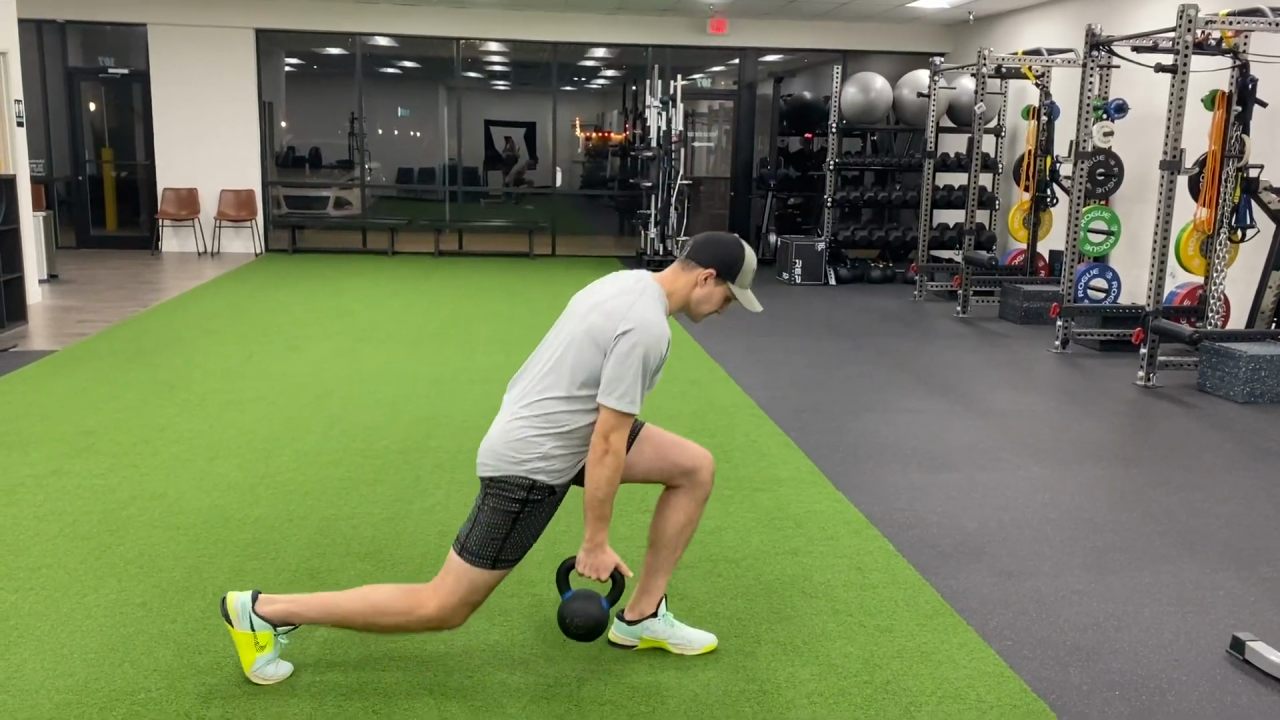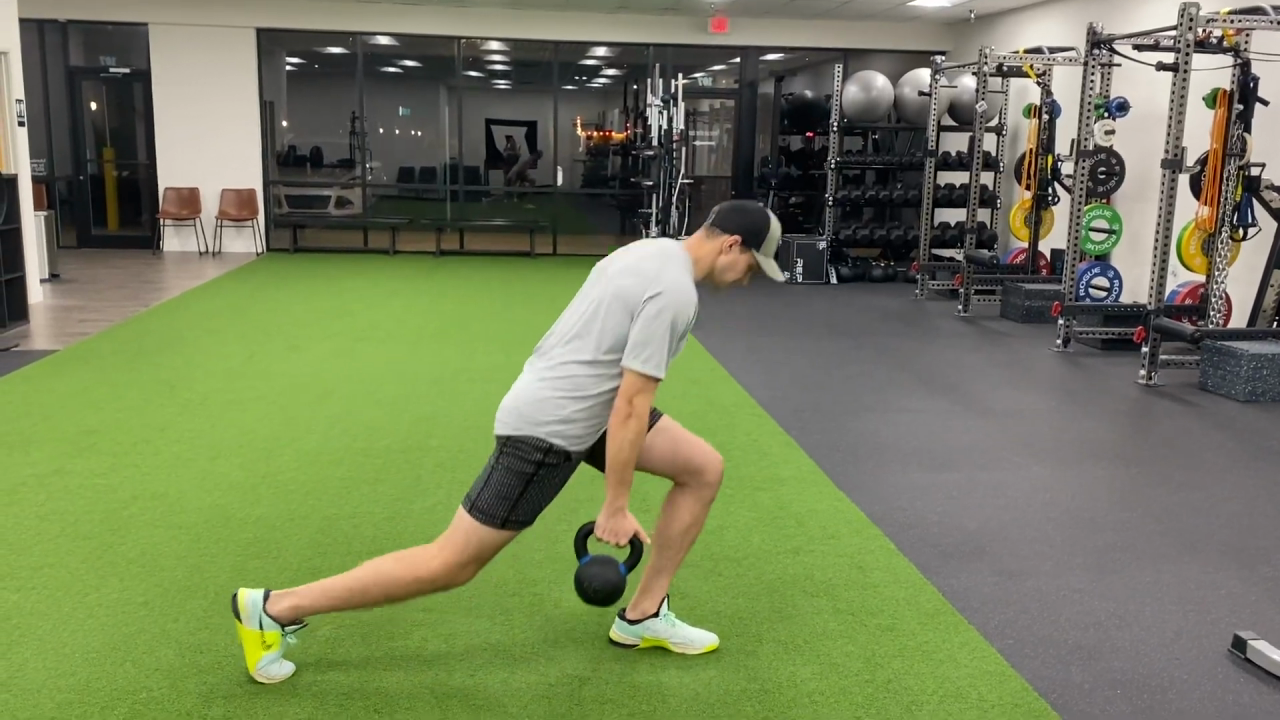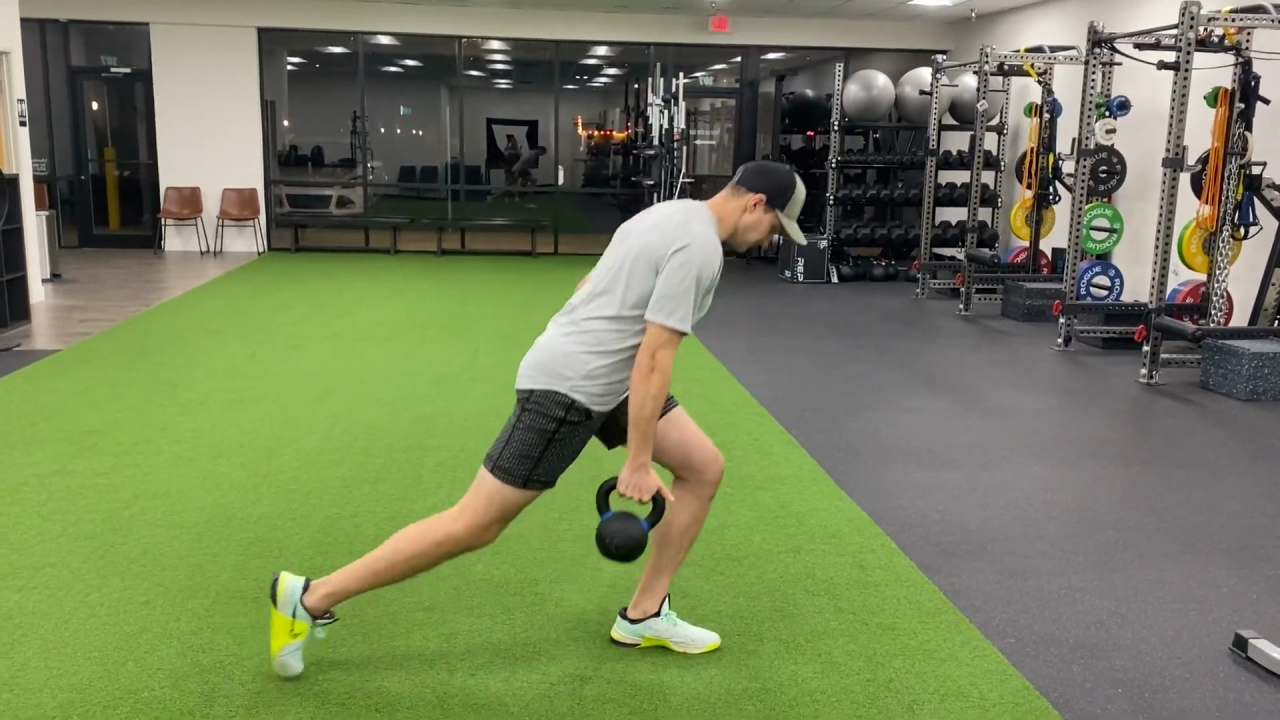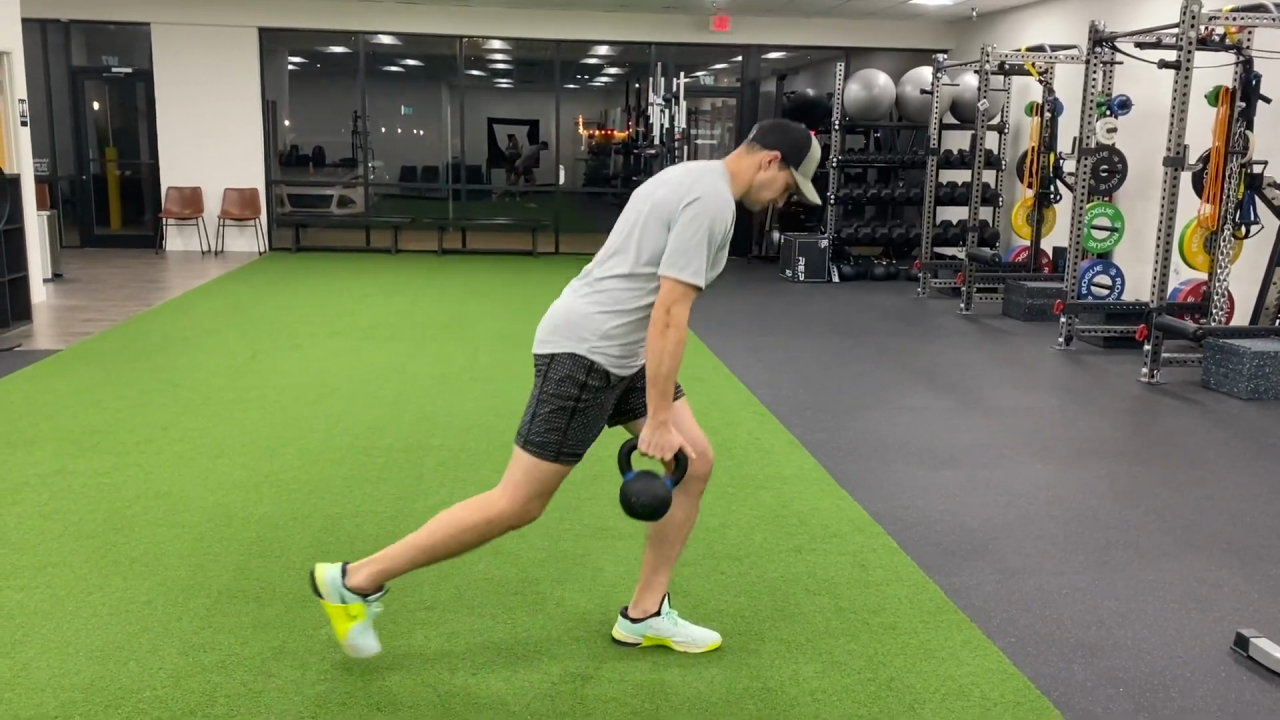
dt=0.1s
person 1, frame 1
left shoulder: (626, 282)
right shoulder: (647, 329)
right elbow: (607, 445)
right wrist: (595, 543)
left hip: (542, 432)
right hip: (532, 461)
left knee: (695, 469)
right knee: (441, 608)
left ankle: (642, 616)
right ankle: (263, 613)
person 1, frame 2
left shoulder: (650, 252)
right shoulder: (675, 290)
right elbow: (631, 406)
right wrist: (615, 509)
left hip: (576, 408)
right hip: (547, 426)
left knee: (703, 468)
right knee: (451, 565)
left ankle: (643, 615)
right ankle: (274, 611)
person 1, frame 3
left shoulder: (674, 215)
right shoulder: (700, 247)
right elbow: (654, 360)
right wrist: (638, 464)
left hip: (599, 375)
right hip: (569, 383)
left knee: (705, 468)
right knee: (475, 523)
left ankle: (644, 615)
right ankle: (309, 600)
person 1, frame 4
left shoulder: (689, 177)
right shoulder: (711, 204)
right elbow: (670, 315)
right wrist: (658, 421)
left hip: (613, 347)
right hip: (586, 351)
left knee: (696, 461)
right knee: (518, 500)
left ankle: (645, 612)
right ankle: (355, 582)
